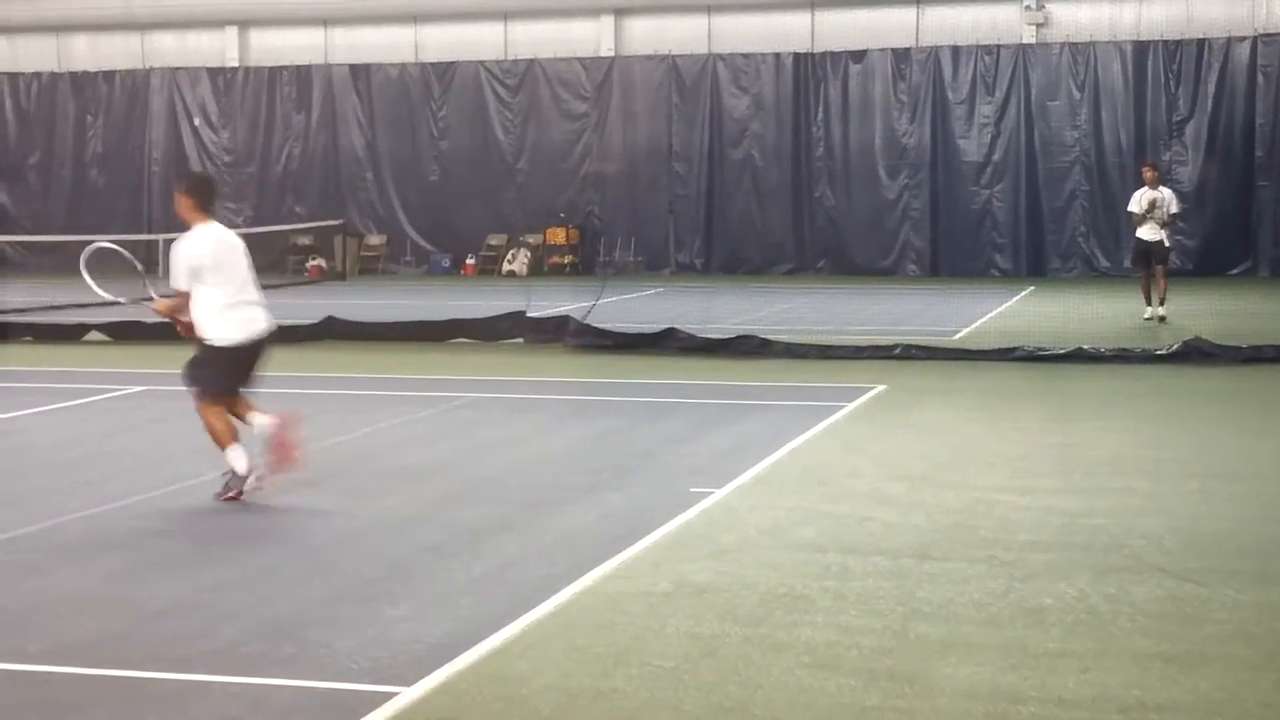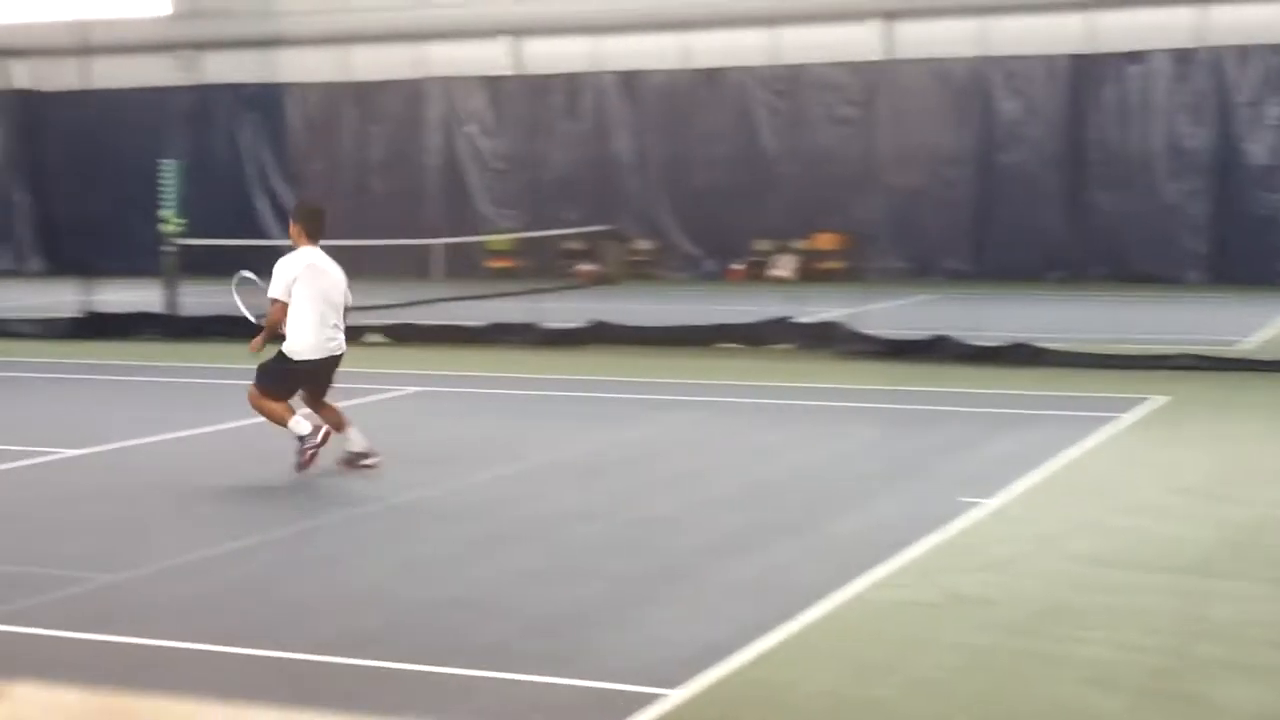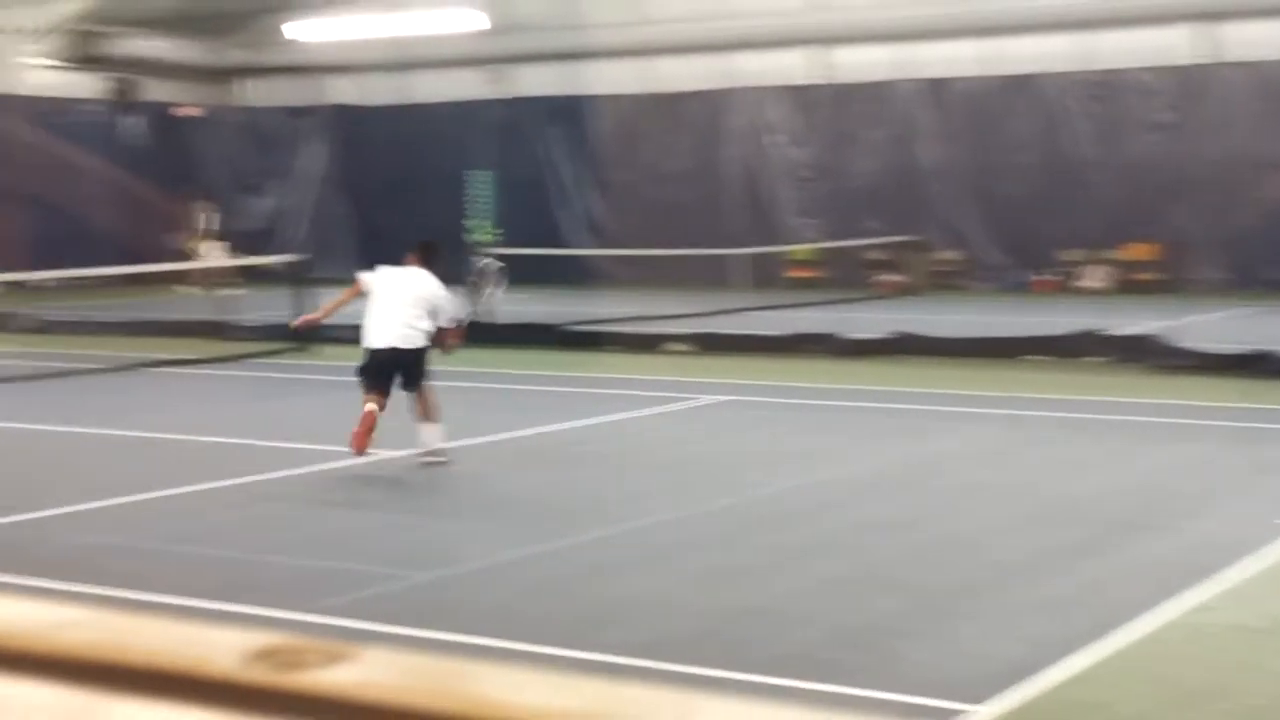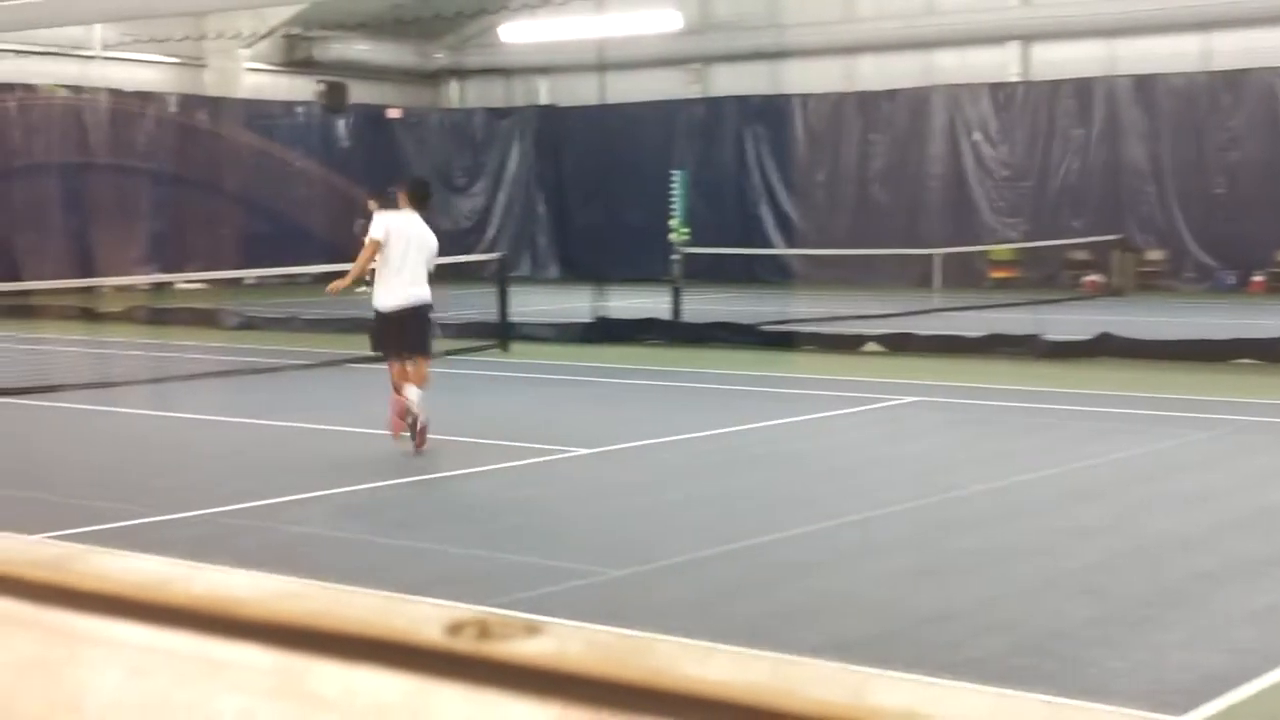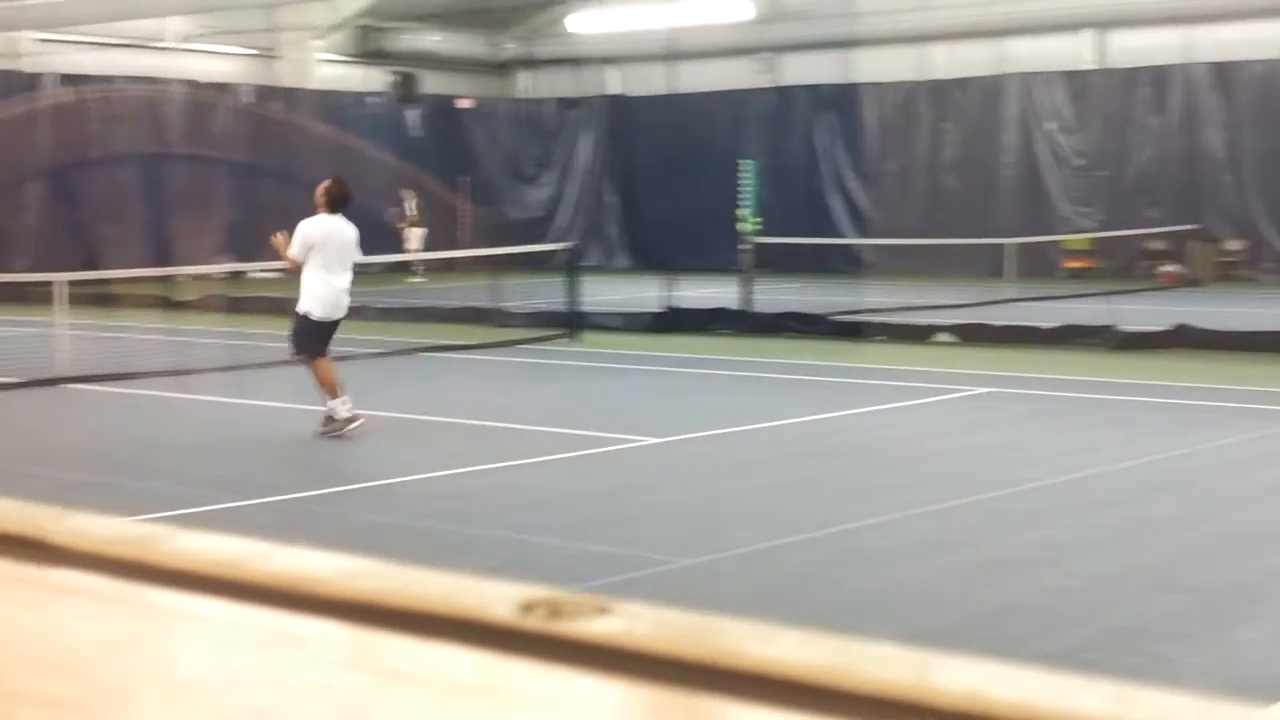
dt=0.4s
person 1, frame 1
left shoulder: (185, 246)
right shoulder: (231, 239)
left elbow: (181, 304)
left wrist: (166, 310)
right wrist: (196, 324)
left hip: (226, 336)
right hip: (256, 328)
left knee: (209, 405)
right knee: (223, 397)
left ankle: (241, 470)
right ankle: (270, 424)
person 1, frame 2
left shoulder: (288, 264)
right shoulder: (334, 268)
left elbow: (277, 316)
left wrist: (263, 338)
left hip: (302, 351)
right hip: (333, 348)
left knee: (259, 396)
right knee: (315, 401)
left ankle: (307, 432)
right ankle: (360, 449)
person 1, frame 3
left shoulder: (385, 273)
right shoulder: (440, 292)
left elbow: (352, 292)
right elbow: (445, 338)
left wrist: (320, 315)
right wrist: (445, 342)
left hip: (379, 344)
right hip: (414, 344)
left knee: (375, 397)
right knee: (420, 391)
left ankle: (370, 413)
right ankle: (434, 446)
person 1, frame 4
left shoulder: (385, 218)
right shoulder: (429, 236)
left elbow: (370, 250)
left wrist: (347, 280)
left hip: (389, 303)
right hip: (418, 302)
left knee: (396, 361)
right knee: (419, 362)
left ankle: (405, 407)
right ankle: (411, 406)
person 1, frame 5
left shoulder: (308, 226)
right shoulder: (351, 231)
left elbow: (292, 264)
left wrist: (282, 247)
left hip: (315, 305)
right hip: (337, 303)
left knee: (315, 358)
right knee: (317, 356)
left ankle: (345, 413)
right ankle: (338, 410)
